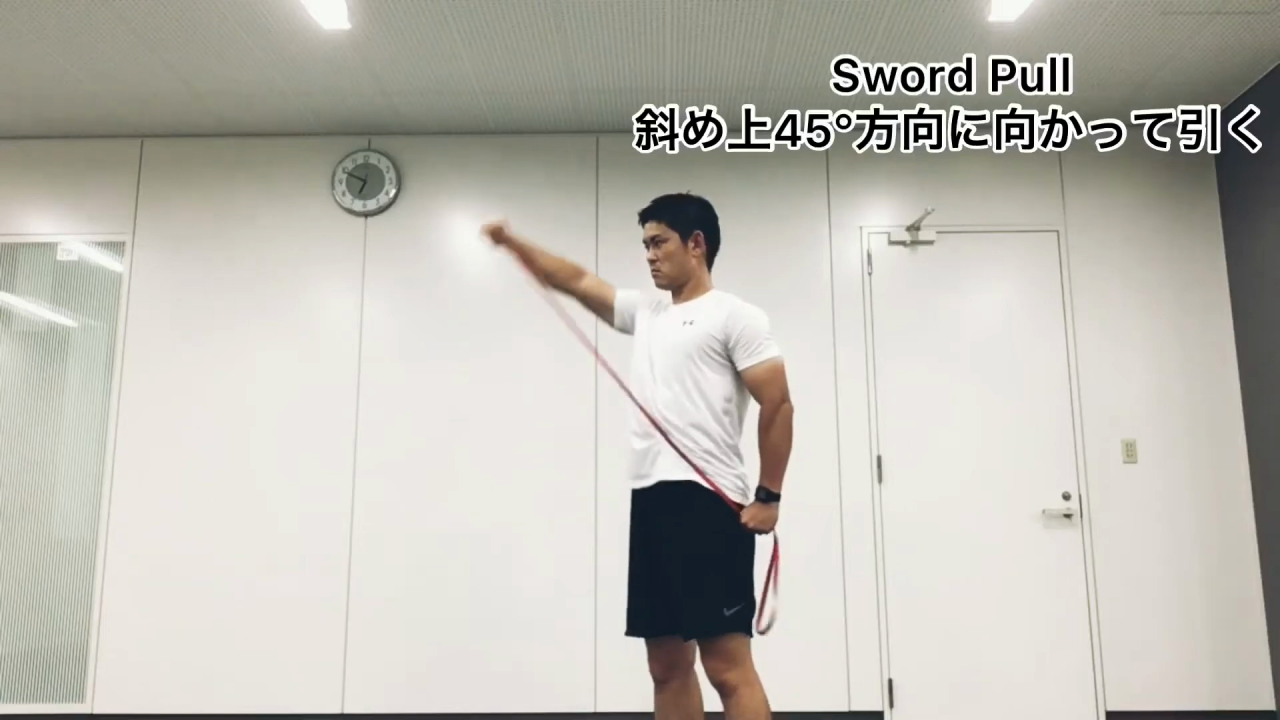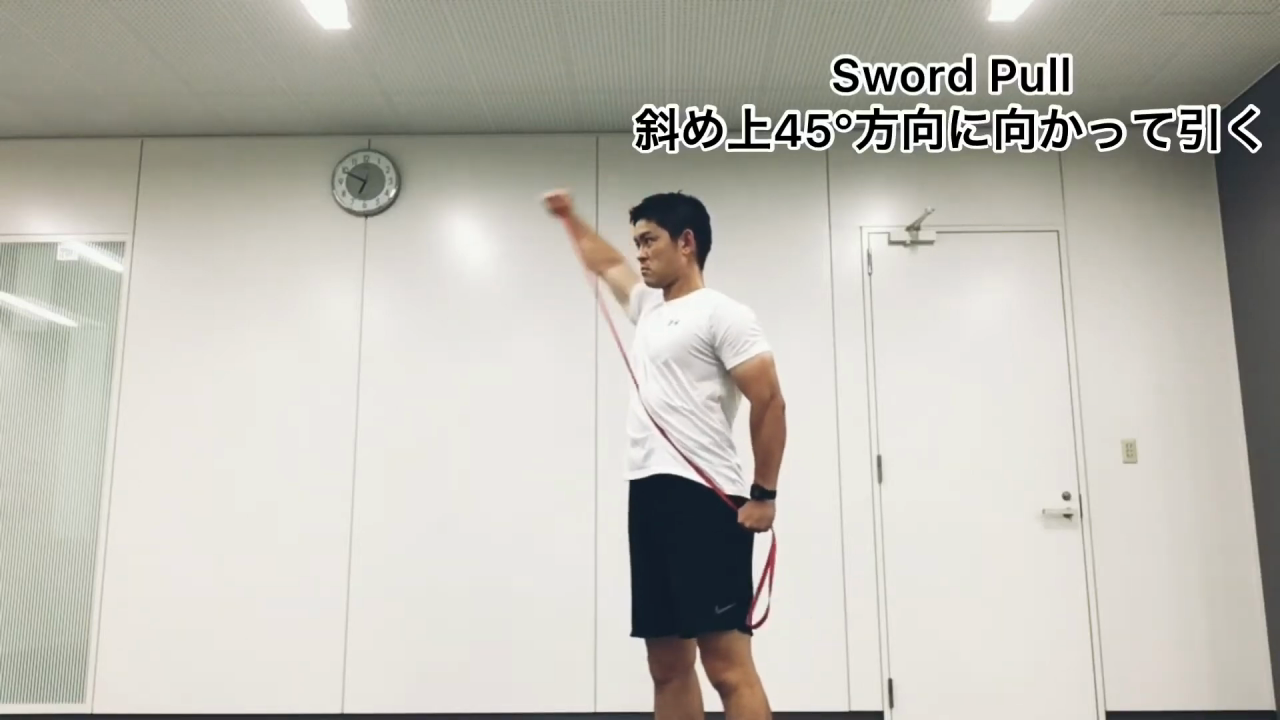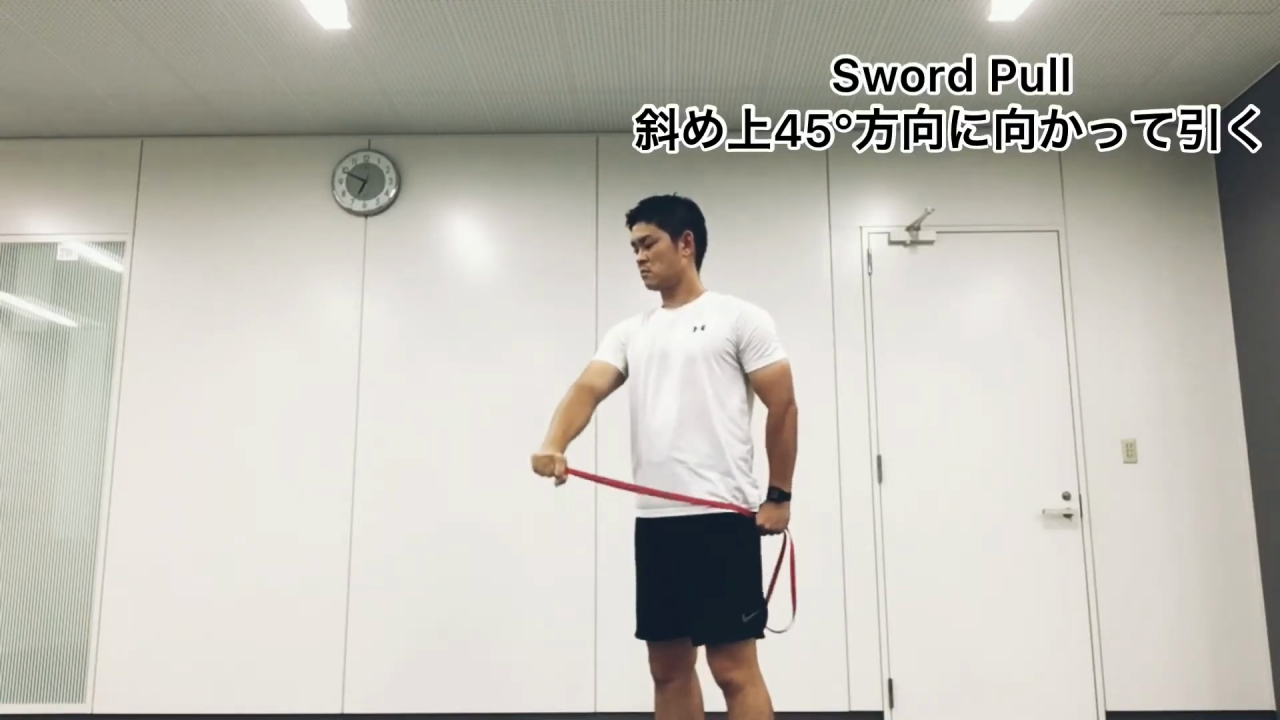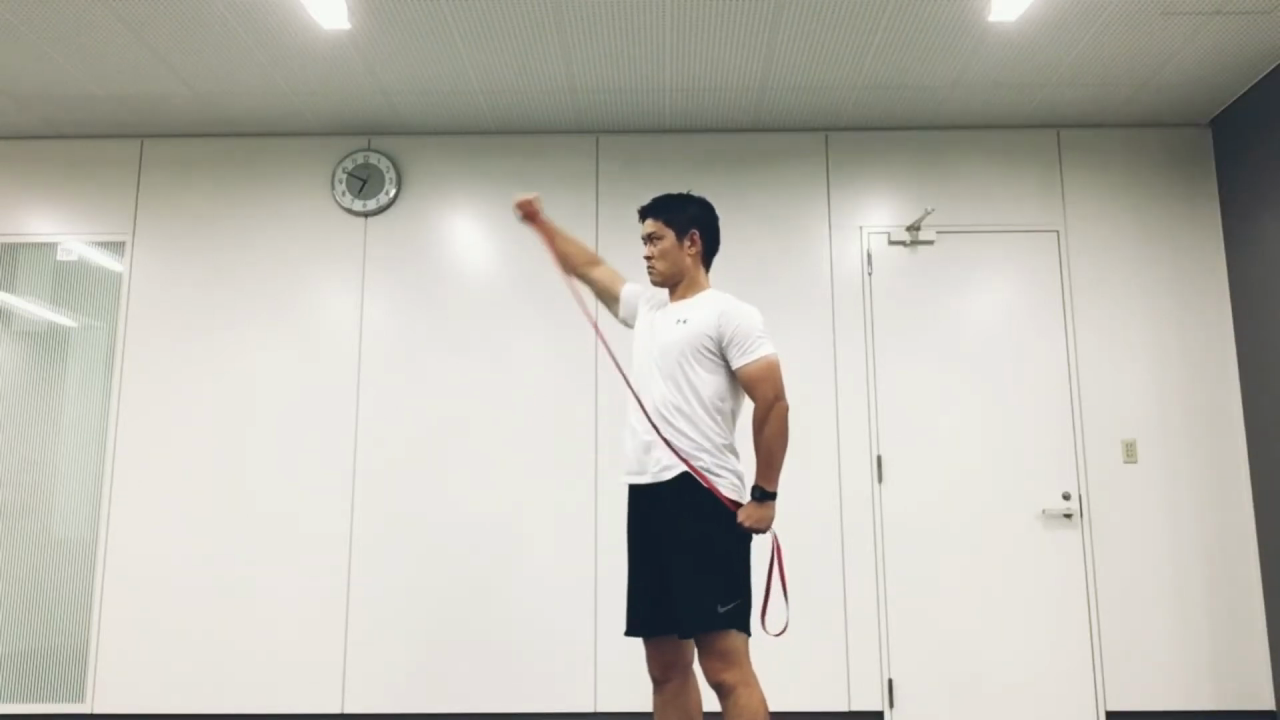
dt=1s
person 1, frame 1
left shoulder: (735, 316)
right shoulder: (648, 312)
left elbow: (777, 405)
right elbow: (573, 279)
left wrist: (768, 496)
right wrist: (513, 240)
left hip: (706, 503)
right hip: (652, 499)
left knee: (728, 663)
right knee: (668, 663)
person 1, frame 2
left shoulder: (719, 313)
right shoulder: (650, 306)
left elbow: (769, 403)
right elbow: (607, 266)
left wrist: (762, 495)
right wrist: (570, 216)
left hip: (702, 500)
right hip: (649, 497)
left knee: (727, 661)
right knee: (668, 662)
person 1, frame 3
left shoulder: (739, 318)
right shoulder: (629, 332)
left elbow: (783, 407)
right elbow: (587, 389)
left wrist: (778, 496)
right wrist: (554, 445)
left hip: (721, 516)
right hip: (654, 519)
left knee: (733, 668)
right knee: (668, 667)
person 1, frame 4
left shoulder: (727, 314)
right shoulder: (647, 308)
left elbow: (772, 404)
right elbow: (588, 266)
left wrist: (764, 495)
right wrist: (541, 221)
left hip: (701, 502)
right hip: (649, 498)
left knee: (726, 662)
right knee: (666, 662)
